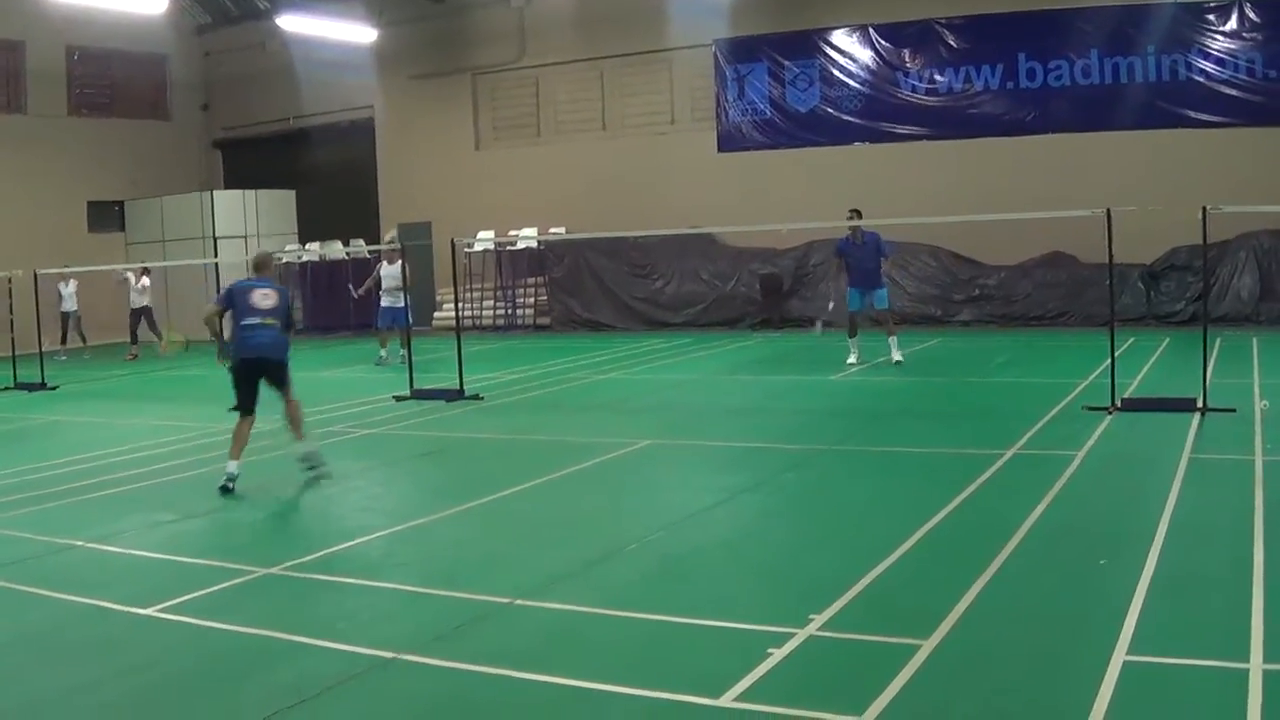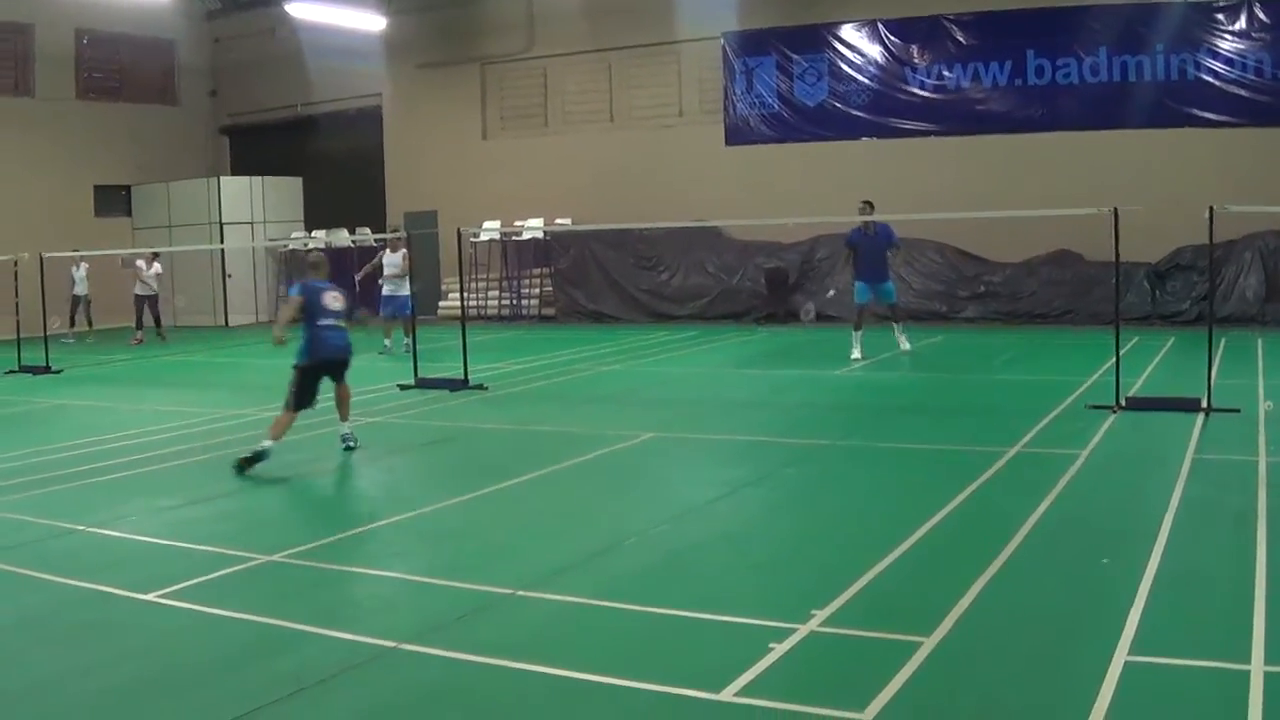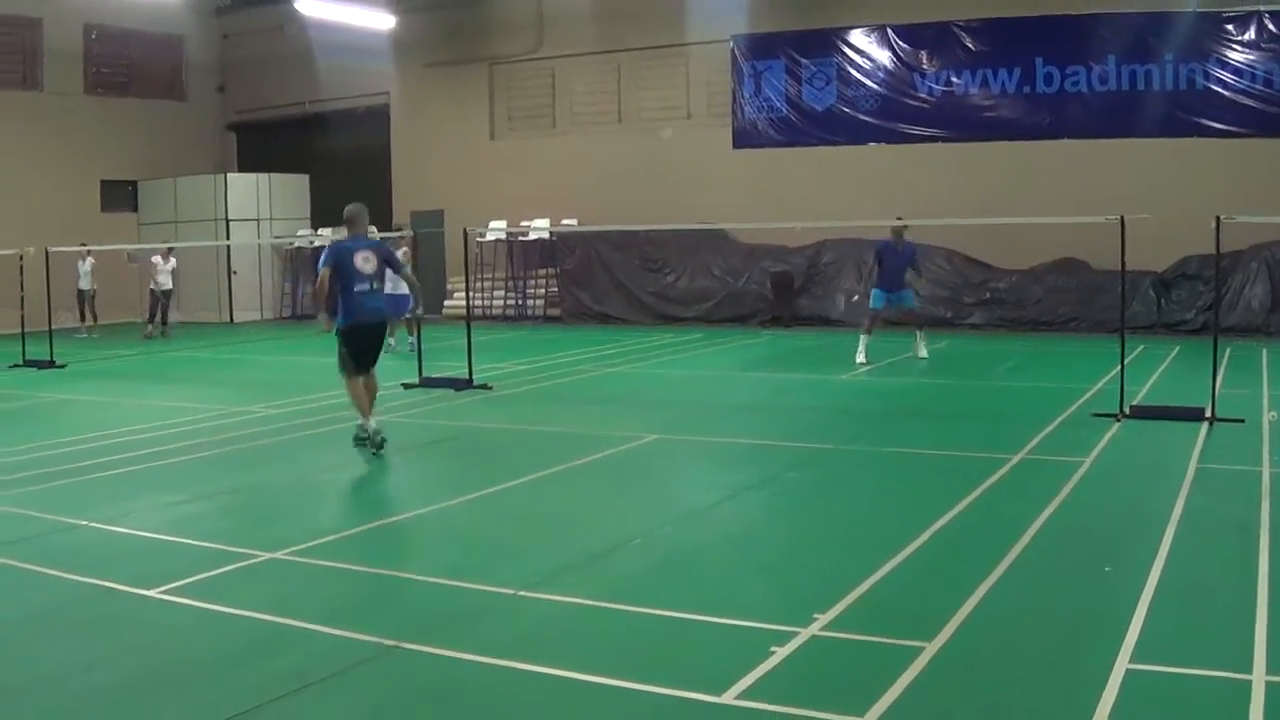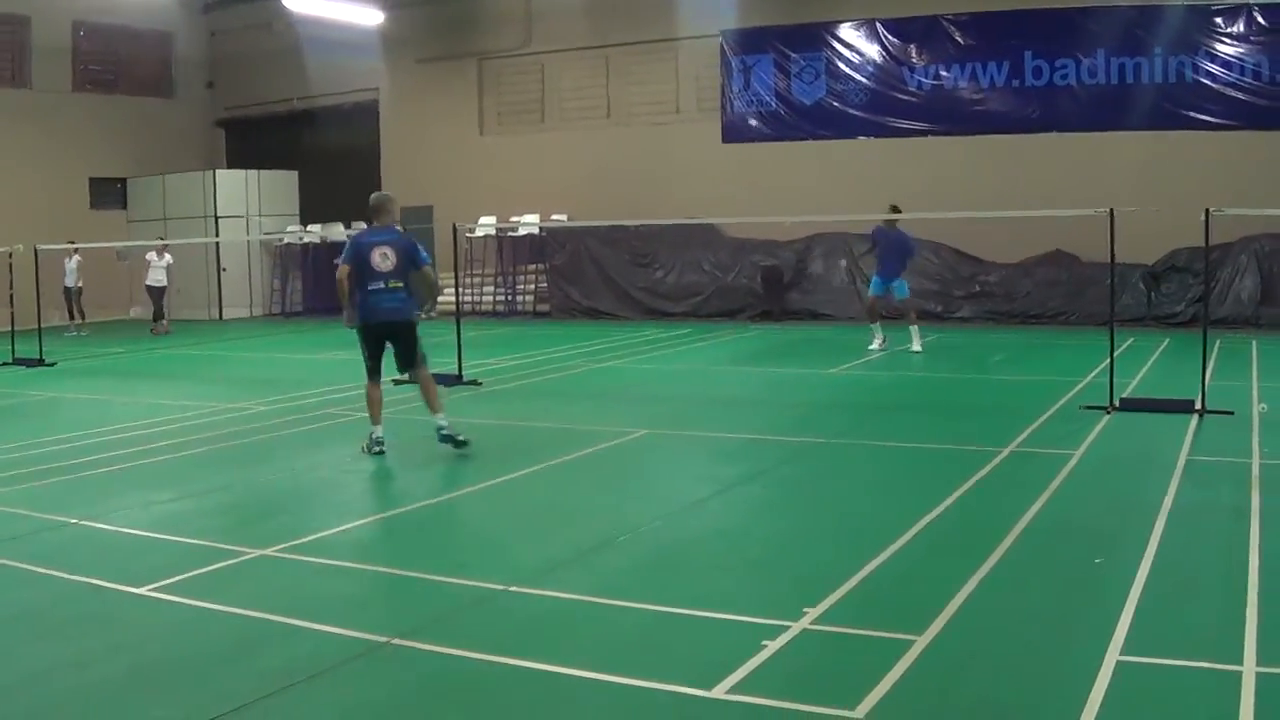
dt=0.3s
person 1, frame 1
left shoulder: (236, 288)
right shoulder: (280, 292)
left elbow: (210, 317)
right elbow: (288, 332)
left wrist: (221, 344)
left hip: (242, 355)
right hip: (275, 352)
left knee: (246, 416)
right knee: (289, 399)
left ankle: (231, 471)
right ankle: (305, 451)
person 1, frame 2
left shoulder: (304, 286)
right shoulder: (340, 293)
left elbow: (294, 303)
right elbow: (348, 321)
left wrist: (278, 328)
left hip: (315, 353)
right hip: (342, 351)
left knee: (291, 410)
right knee: (340, 383)
left ankle: (264, 447)
right ankle: (347, 433)
person 1, frame 3
left shoulder: (335, 248)
right shoulder: (380, 247)
left elbow: (322, 280)
right elbow: (409, 278)
left wrist: (324, 312)
right wrist: (417, 302)
left hip: (351, 320)
right hip: (379, 317)
left knee: (352, 376)
right knee: (368, 371)
left ankle: (369, 428)
right ankle: (367, 425)
person 1, frame 4
left shoulder: (357, 241)
right shoulder: (406, 241)
left elbow: (342, 277)
right elbow: (431, 278)
left wrist: (348, 309)
right wrist: (427, 304)
left hip: (370, 319)
right hip: (403, 315)
left knee: (373, 378)
right knee: (421, 372)
left ankle: (377, 437)
right ankle: (443, 426)
